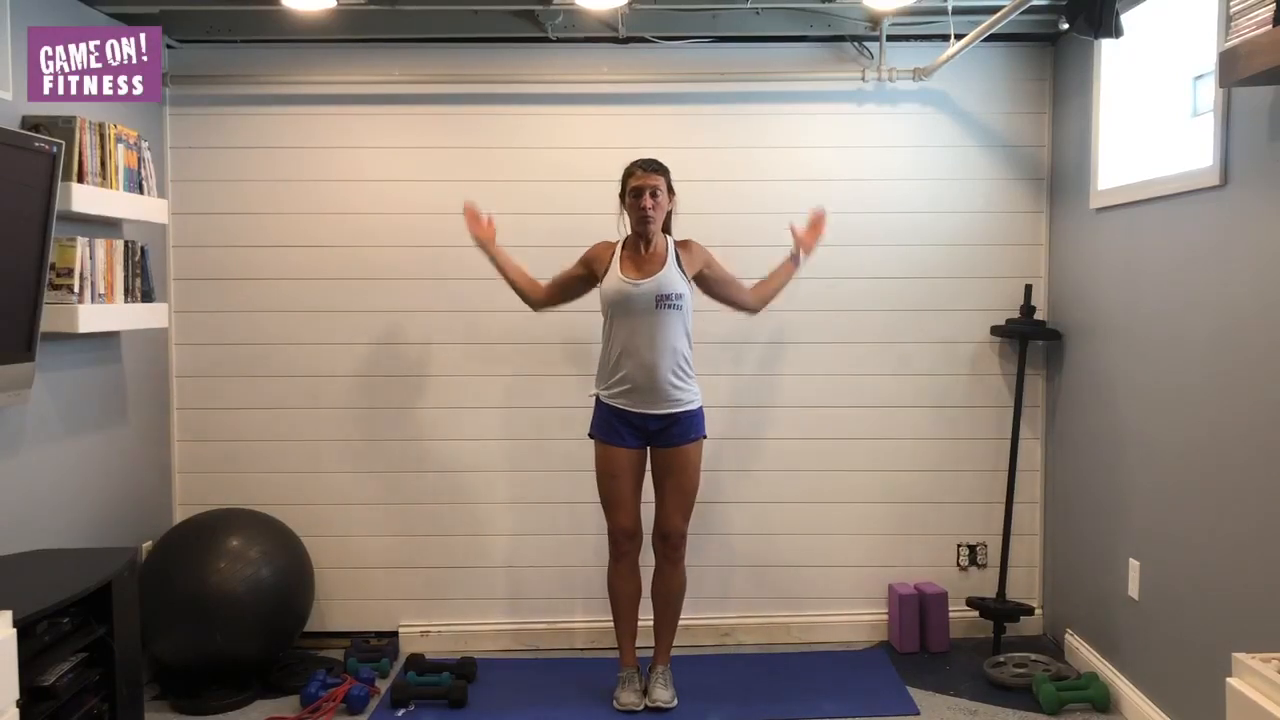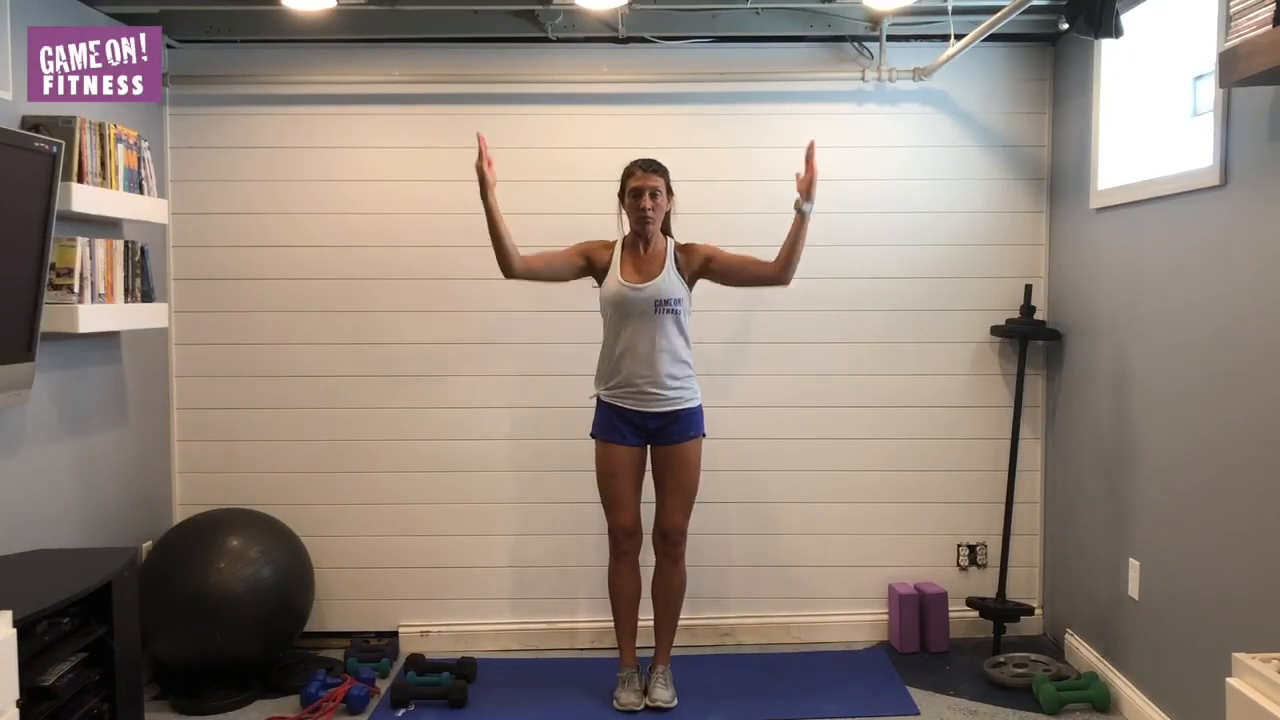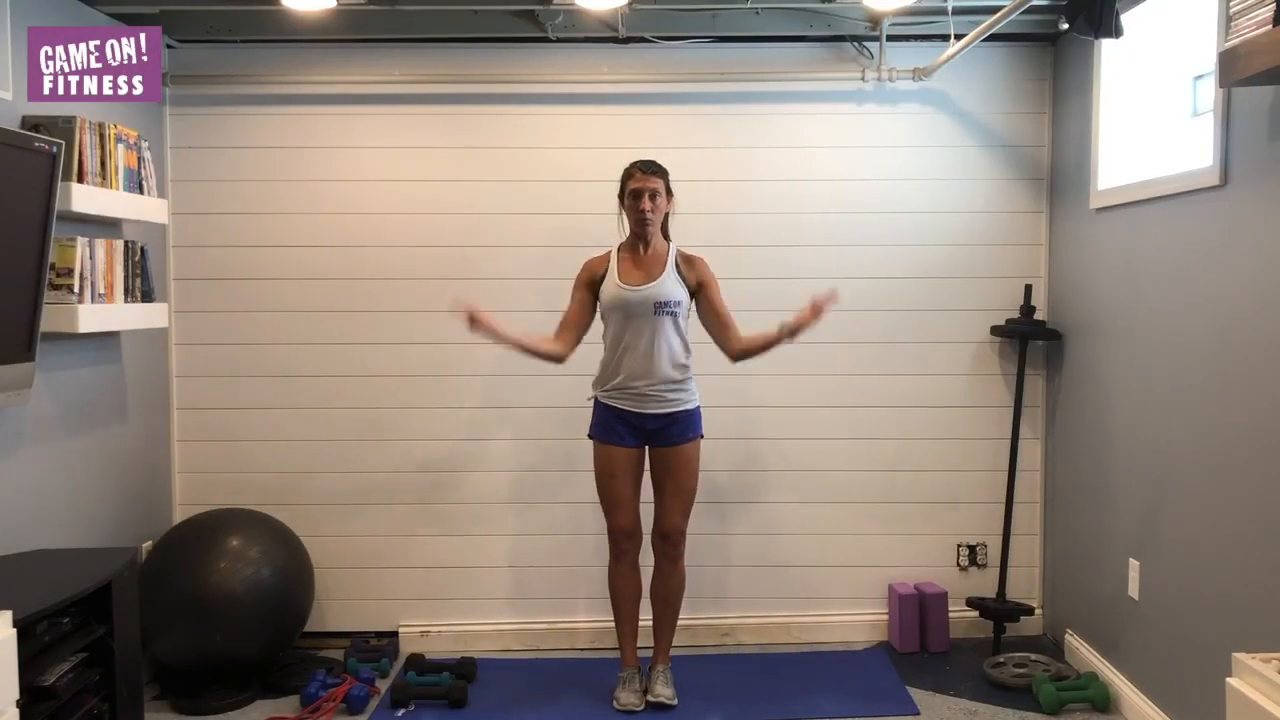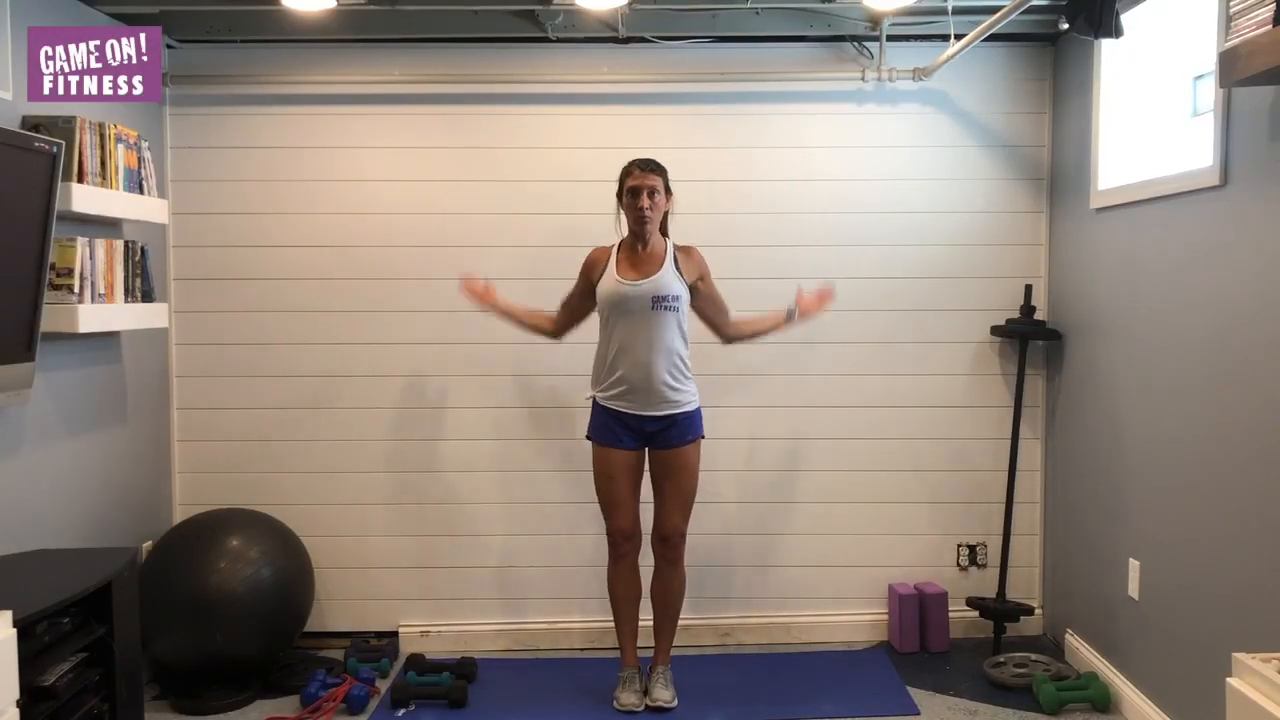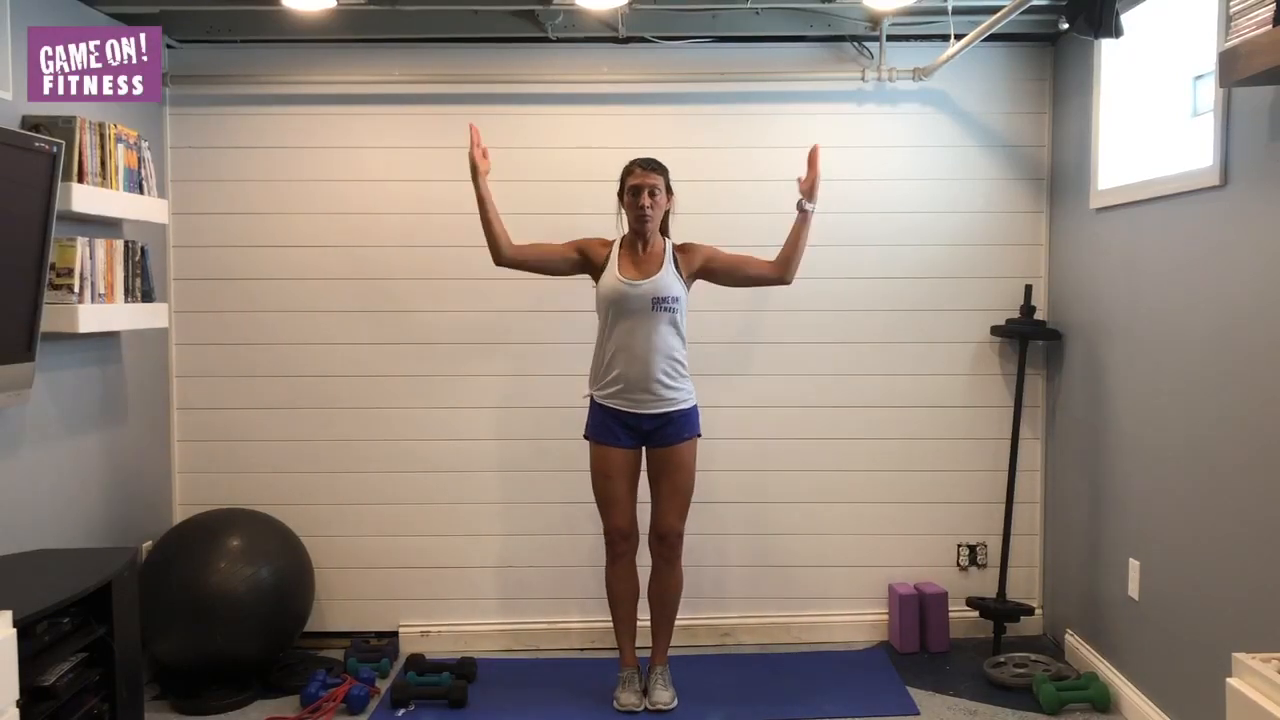
dt=0.3s
person 1, frame 1
left shoulder: (691, 255)
right shoulder: (601, 257)
left elbow: (751, 300)
right elbow: (540, 297)
left wrist: (797, 255)
right wrist: (492, 249)
left hip: (679, 415)
right hip: (618, 414)
left knee: (671, 540)
right knee: (623, 539)
left ankle: (662, 666)
right ankle: (627, 667)
person 1, frame 2
left shoulder: (691, 258)
right shoulder: (599, 256)
left elbow: (778, 274)
right elbow: (516, 267)
left wrist: (803, 207)
right wrist: (490, 197)
left hip: (679, 414)
right hip: (618, 415)
left knee: (671, 538)
right knee: (623, 538)
left ankle: (662, 664)
right ankle: (627, 666)
person 1, frame 3
left shoulder: (691, 268)
right shoulder: (598, 268)
left elbow: (734, 346)
right elbow: (560, 346)
left wrist: (788, 329)
right wrist: (499, 332)
left hip: (677, 415)
right hip: (616, 415)
left knee: (670, 539)
right knee: (623, 539)
left ankle: (661, 665)
right ankle: (629, 667)
person 1, frame 4
left shoulder: (688, 261)
right shoulder: (600, 261)
left elbow: (729, 329)
right elbow: (557, 324)
left wrist: (791, 313)
right wrist: (499, 305)
left hip: (677, 415)
right hip: (615, 416)
left knee: (670, 541)
right knee: (622, 540)
left ankle: (662, 667)
right ankle: (629, 667)
person 1, frame 5
left shoulder: (689, 257)
right shoulder: (596, 254)
left elbow: (780, 272)
right elbow: (507, 254)
left wrist: (805, 206)
right wrist: (482, 182)
left hip: (673, 414)
right hip: (612, 414)
left knee: (668, 541)
right knee: (619, 540)
left ankle: (661, 665)
right ankle: (627, 666)
